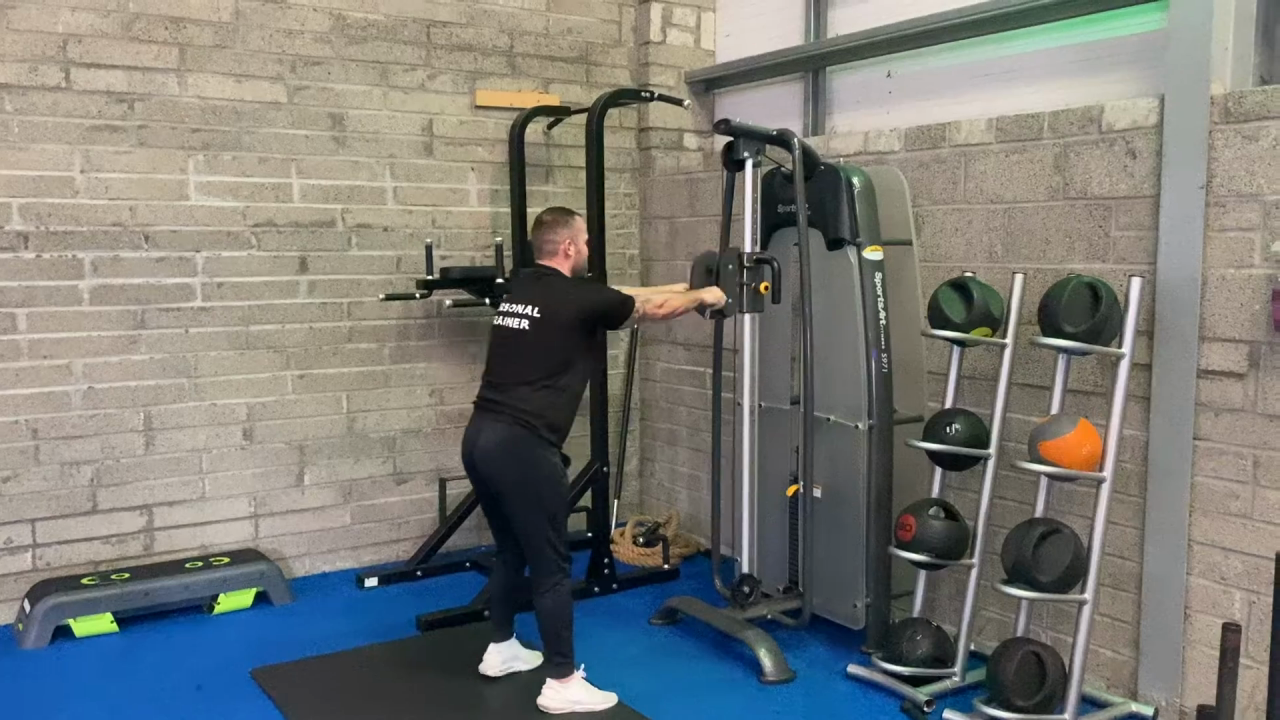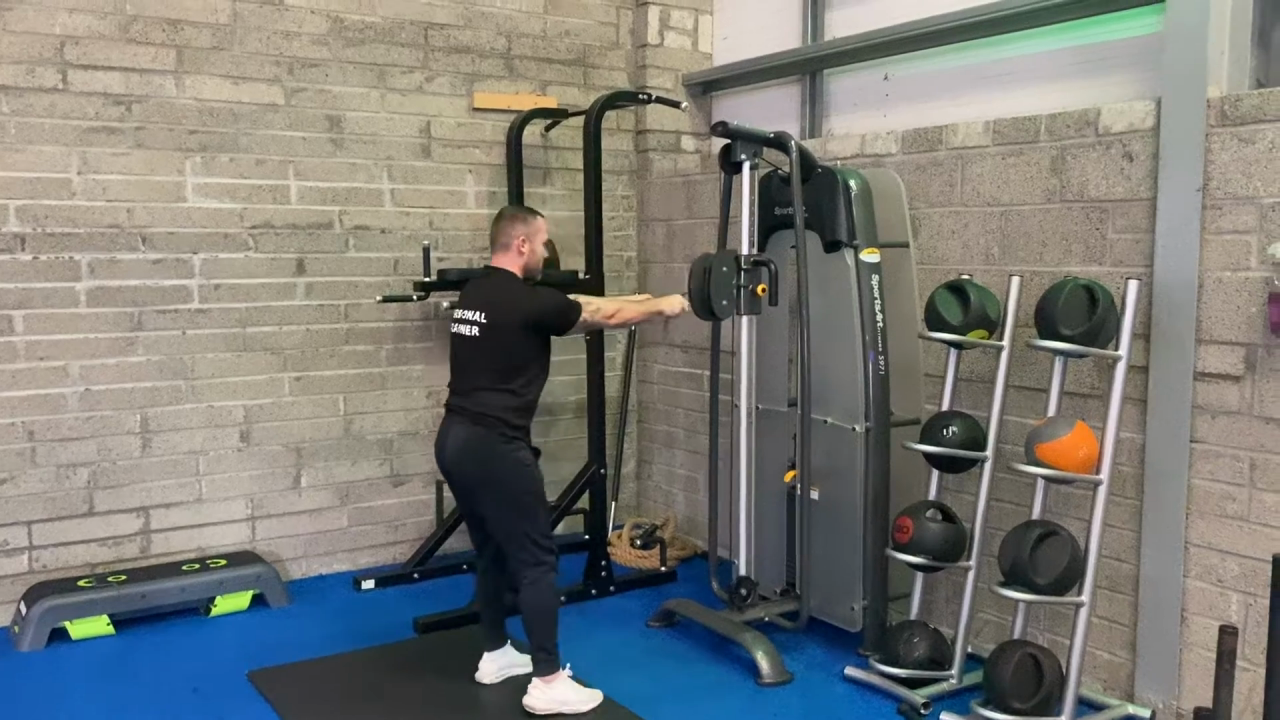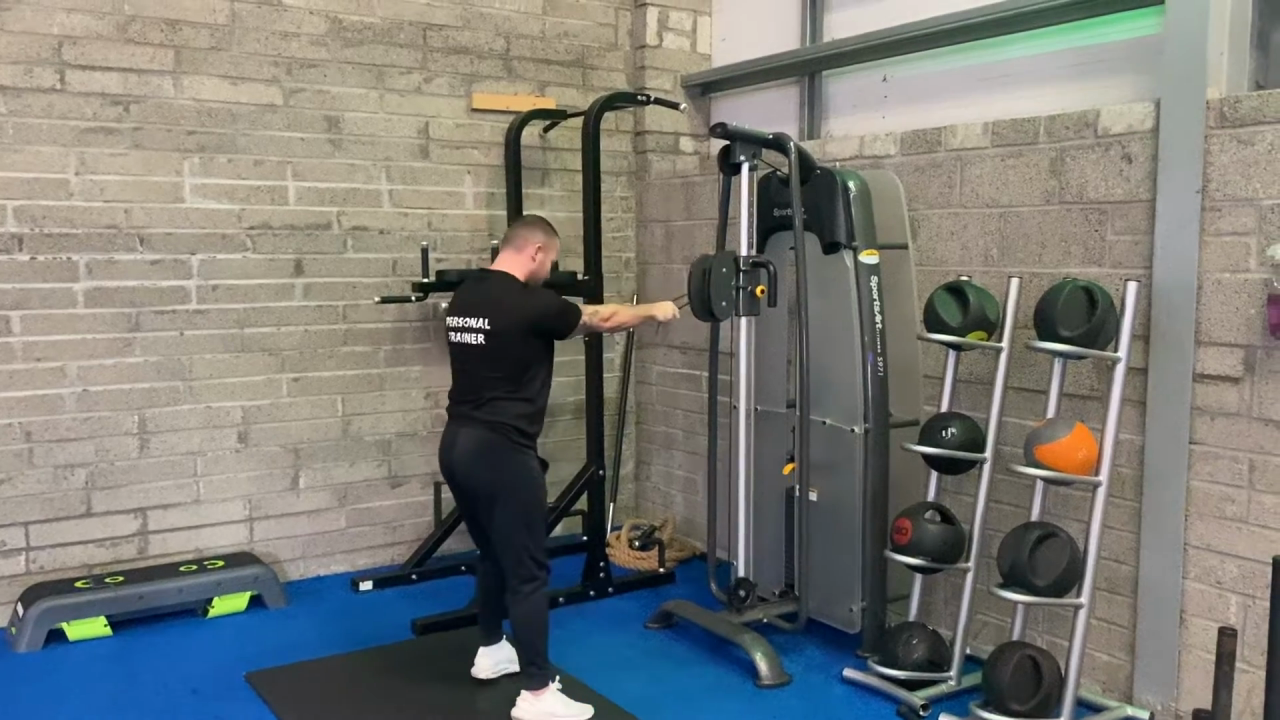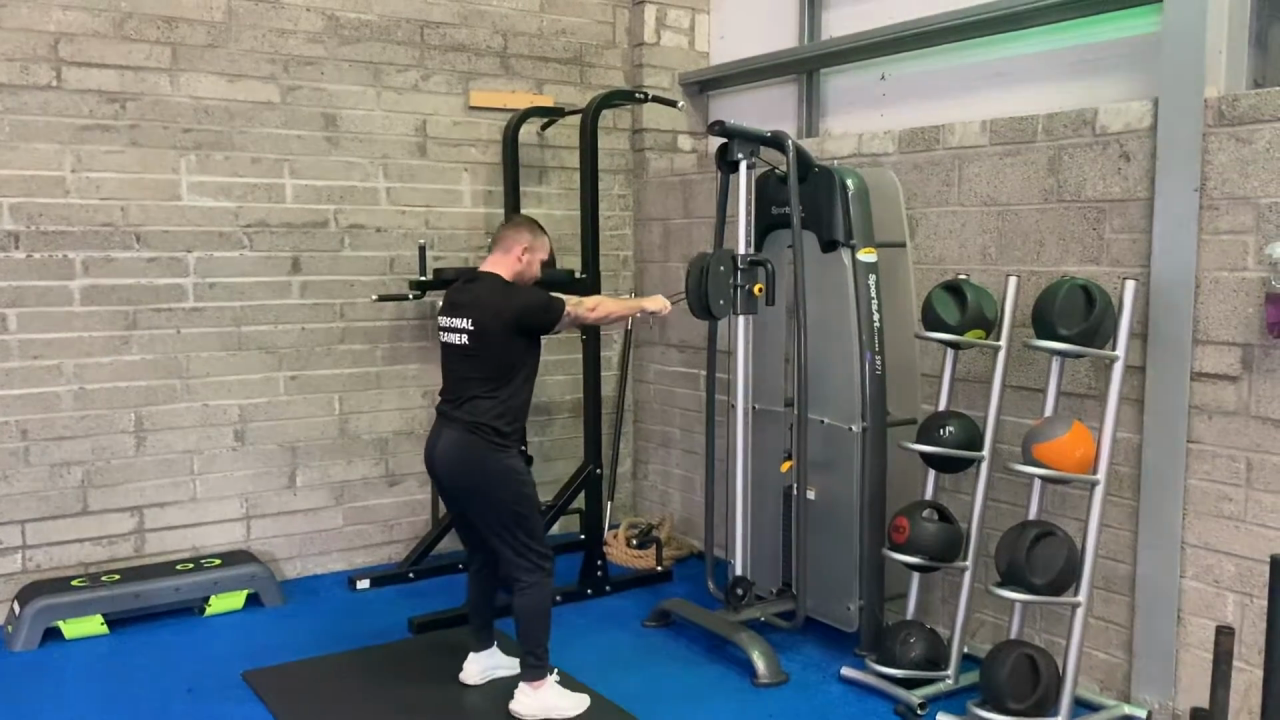
dt=0.4s
person 1, frame 1
left shoulder: (520, 290)
right shoulder: (576, 298)
right elbow: (654, 308)
left wrist: (679, 286)
right wrist: (701, 296)
left hip: (480, 437)
right hip: (522, 446)
left knee: (511, 549)
right knee: (550, 565)
left ankle: (501, 647)
right ankle: (563, 682)
person 1, frame 2
left shoulder: (475, 292)
right shoulder: (525, 300)
left elbow: (576, 305)
right elbow: (603, 316)
left wrist: (642, 299)
right wrist: (660, 306)
left hip: (455, 439)
right hip: (494, 447)
left knee: (493, 552)
right knee: (535, 560)
left ankle: (495, 654)
person 1, frame 3
left shoulder: (464, 297)
right shoulder: (528, 304)
right elbow: (600, 320)
right wrist: (653, 311)
left hip: (458, 445)
right hip: (501, 452)
left knee: (494, 554)
right knee: (527, 571)
left ankle: (491, 650)
person 1, frame 4
left shoulder: (459, 296)
right shoulder: (513, 302)
right elbow: (587, 312)
right wrist: (644, 304)
left hip: (445, 445)
right hip: (483, 452)
left knee: (486, 556)
right knee: (532, 565)
left ankle: (482, 656)
